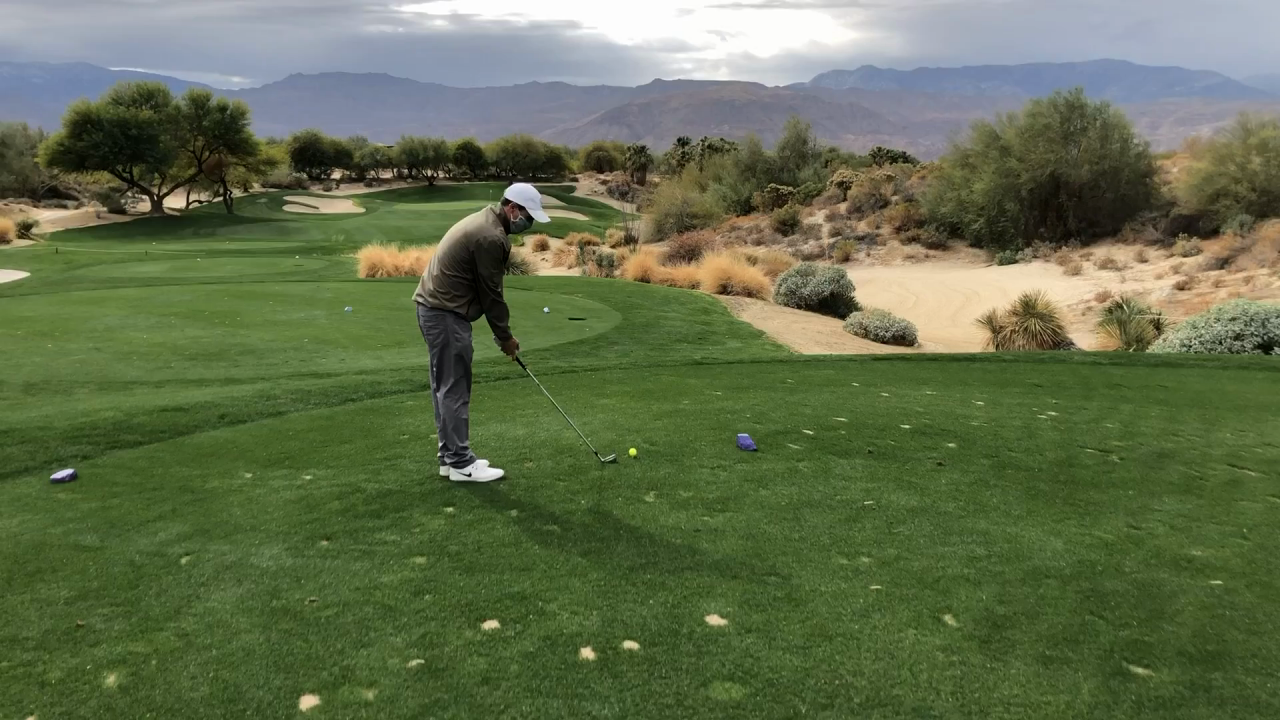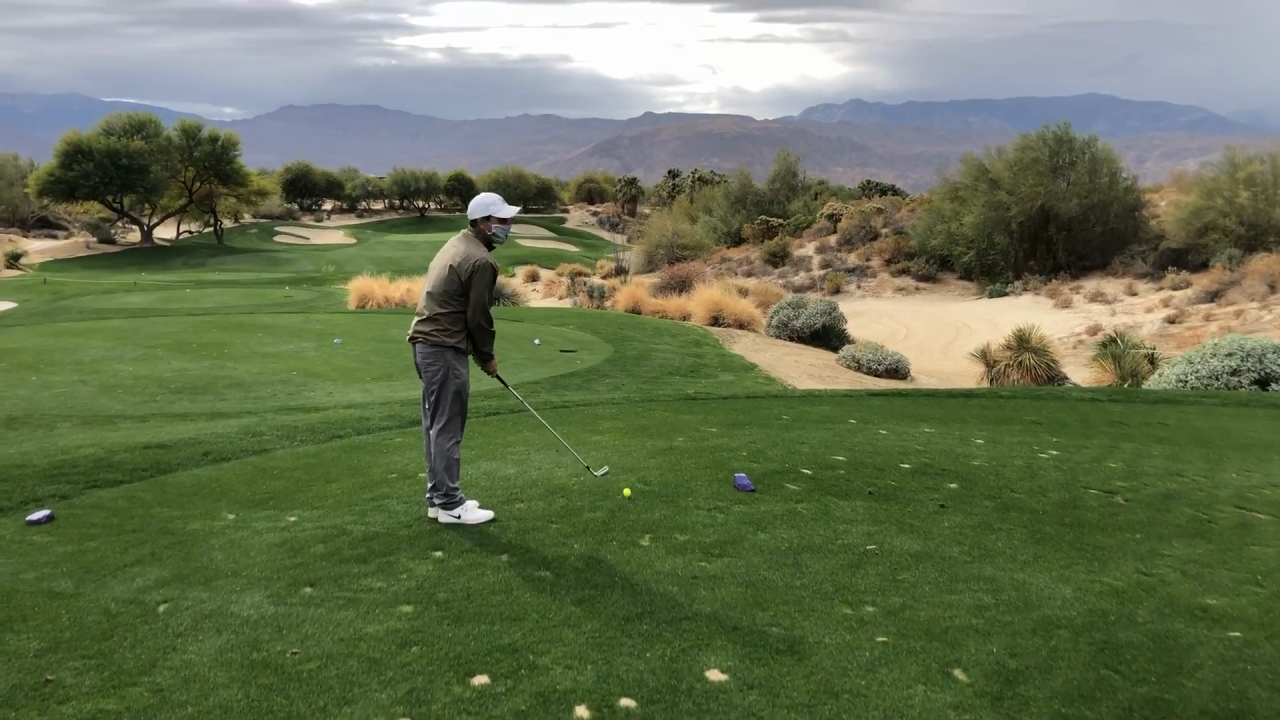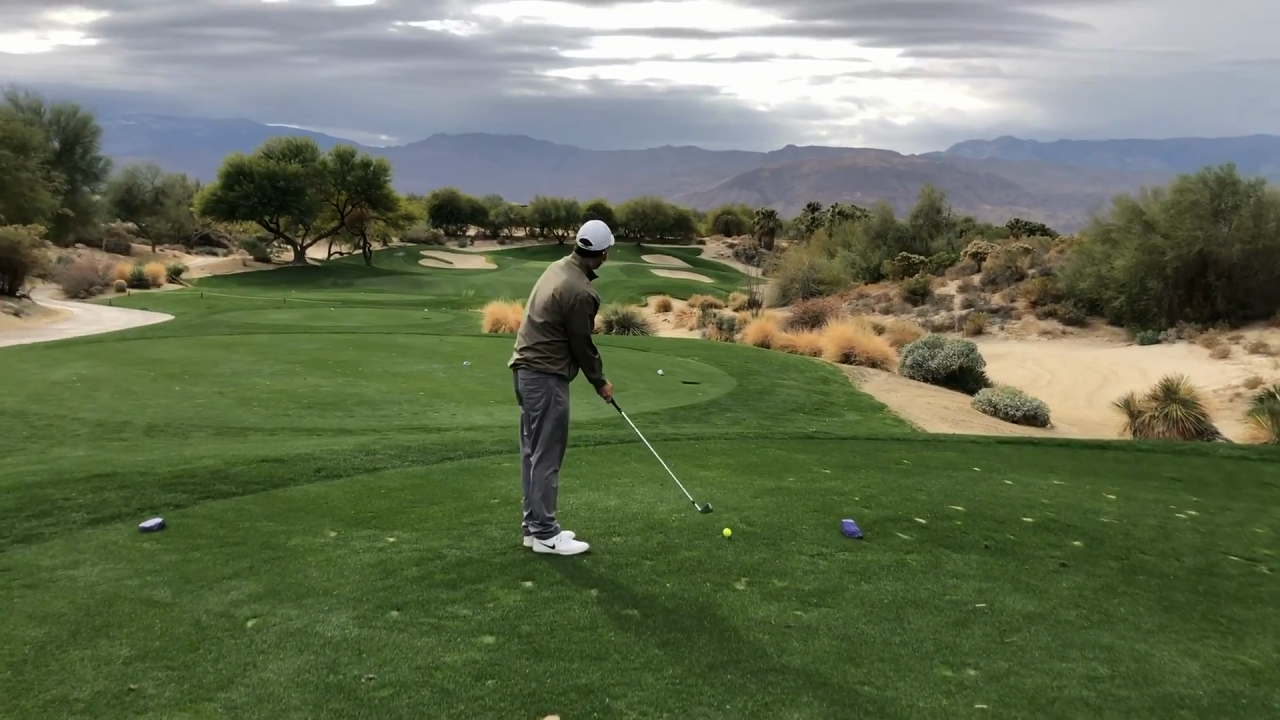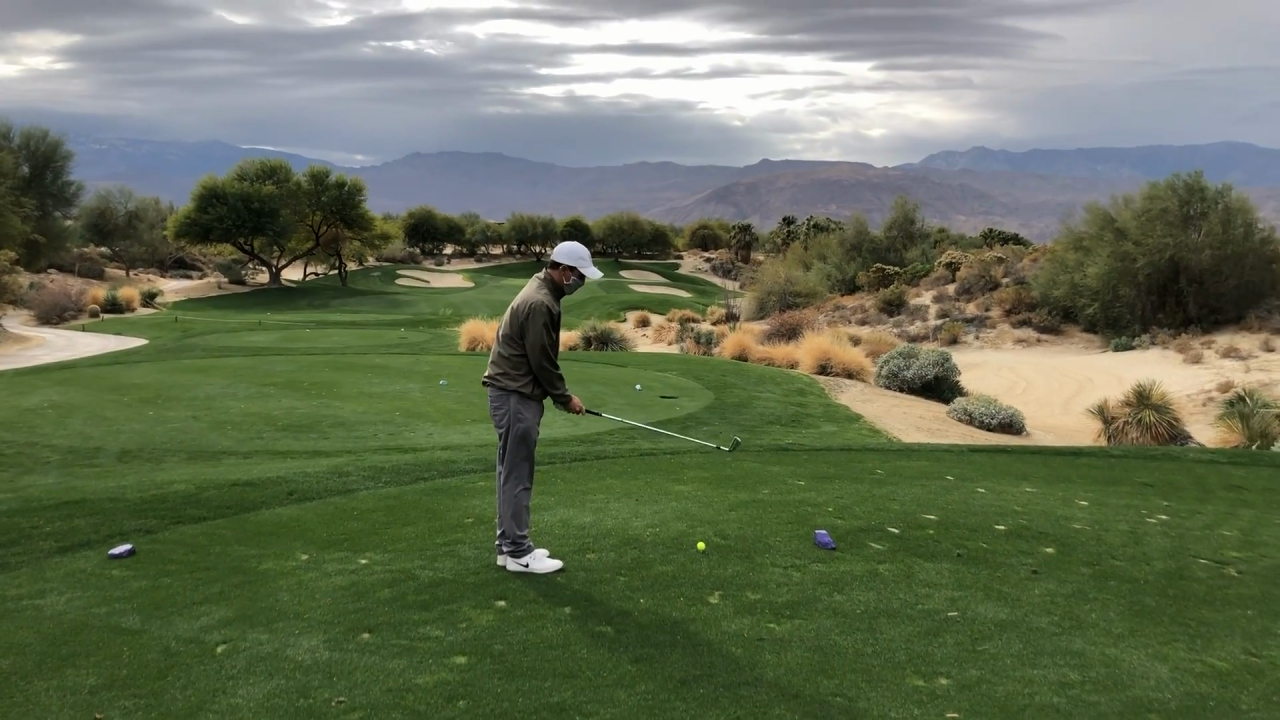
dt=1s
person 1, frame 1
left shoulder: (484, 219)
right shoulder: (492, 237)
left elbow: (484, 286)
right elbow: (490, 292)
left wrist: (502, 331)
right wrist: (505, 336)
left hip: (435, 307)
right hip: (446, 313)
left knee: (446, 387)
right knee: (455, 389)
left ankle: (450, 455)
right ankle: (460, 463)
person 1, frame 2
left shoulder: (457, 244)
right shoulder: (480, 261)
right elbow: (478, 316)
left wrist: (480, 354)
right wrist: (487, 357)
left hip: (428, 342)
right hip: (444, 349)
left knee: (437, 424)
right knee: (448, 427)
left ankle: (439, 496)
right ankle: (448, 505)
person 1, frame 3
left shoulder: (557, 269)
right shoulder: (582, 292)
right elbow: (582, 344)
right wrist: (600, 382)
left hip: (528, 370)
right hip: (546, 377)
left knee: (534, 452)
right knee: (547, 457)
left ankle: (535, 525)
right ankle: (544, 534)
person 1, frame 4
left shoulder: (540, 291)
right shoulder: (540, 303)
right elbow: (542, 361)
left wrist: (559, 395)
right wrist: (565, 397)
left hip: (514, 392)
right hip: (515, 395)
left knee: (512, 471)
right knee: (517, 474)
left ankle: (508, 544)
right ankle: (518, 553)
